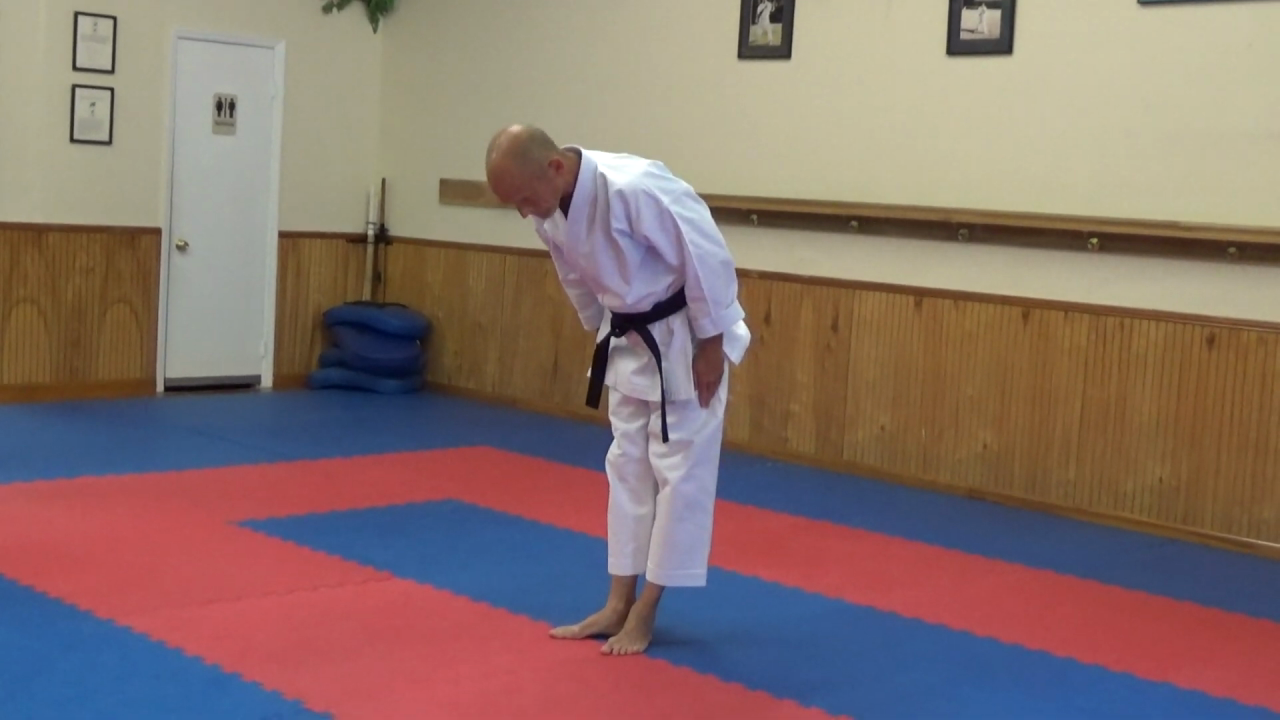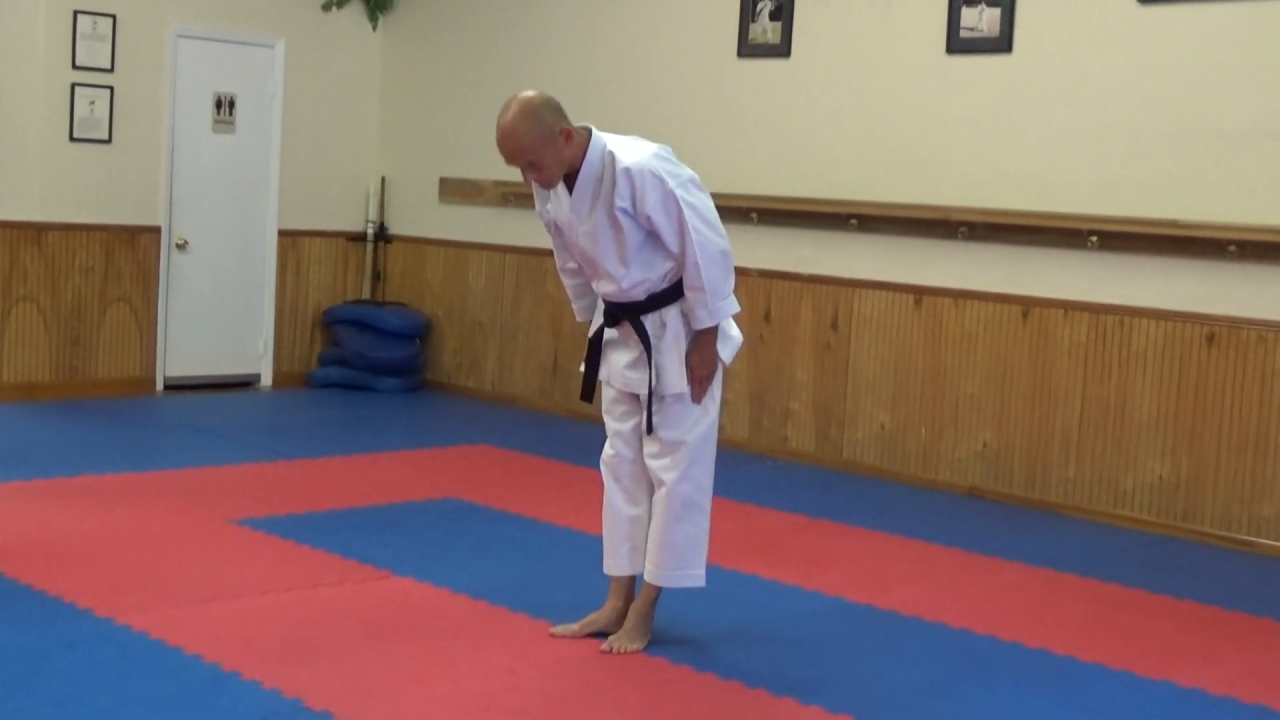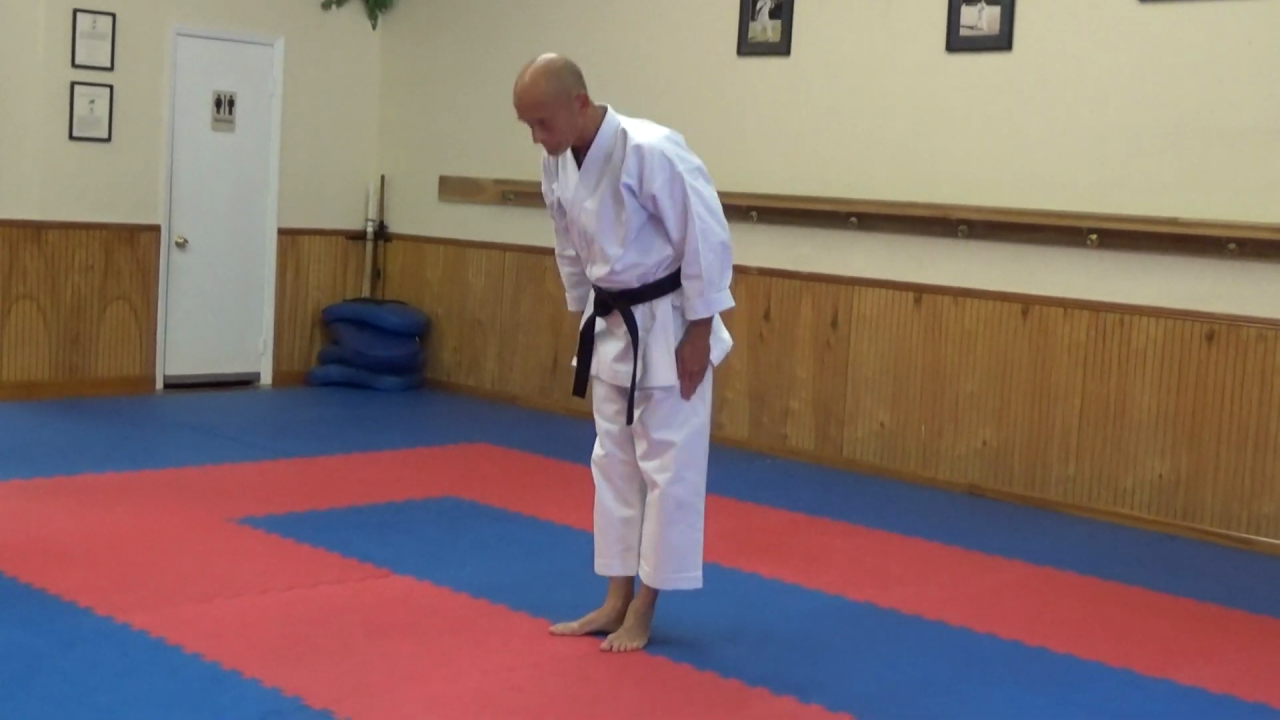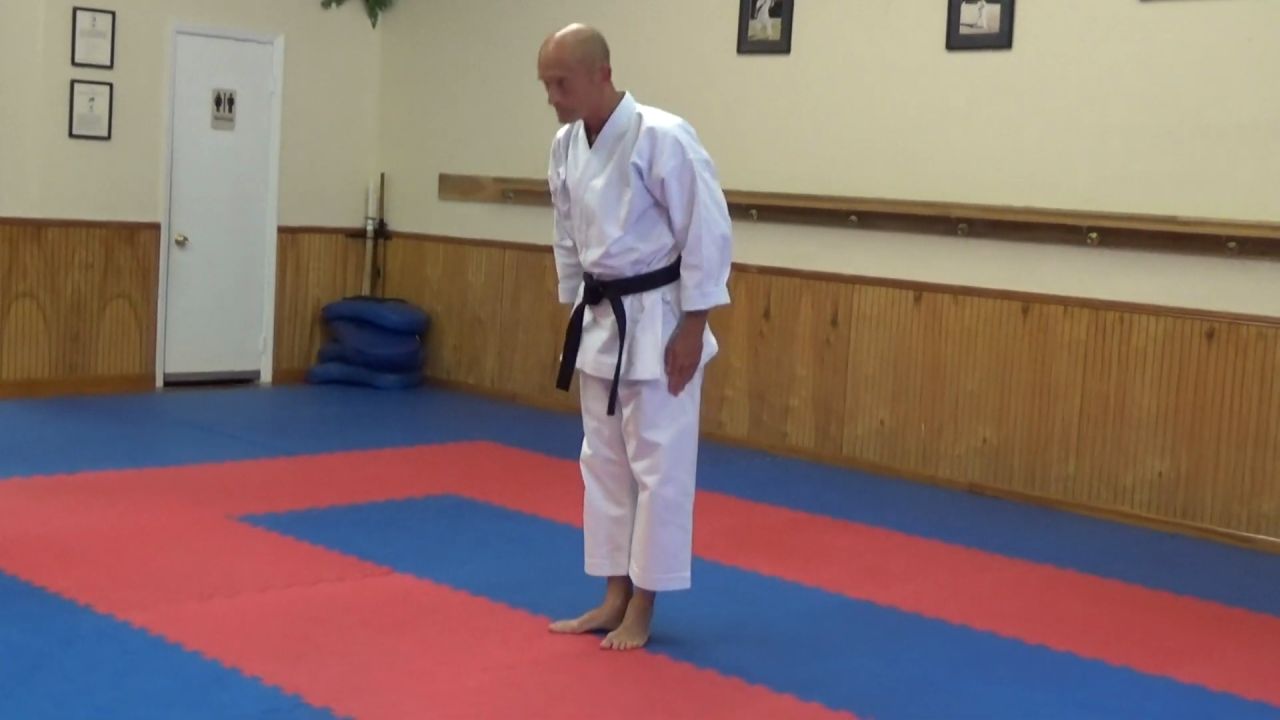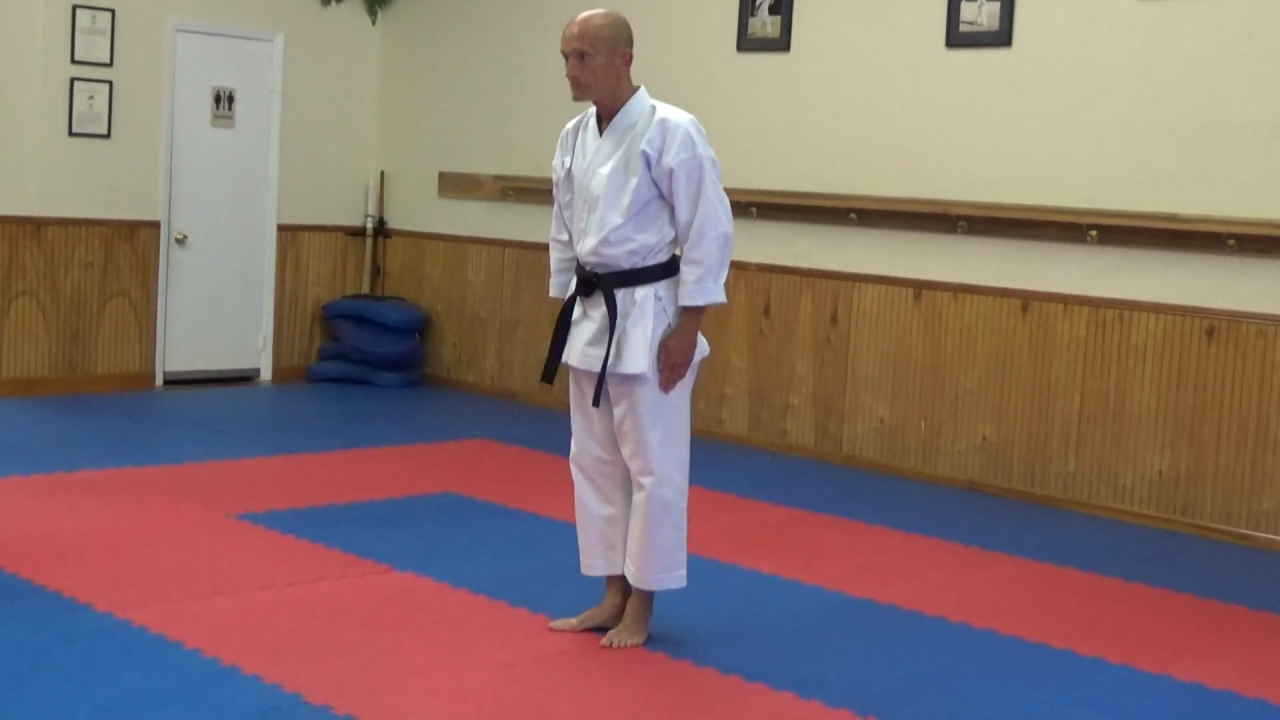
dt=0.2s
person 1, frame 1
left shoulder: (635, 188)
right shoulder: (548, 206)
left elbow: (707, 259)
left wrist: (709, 348)
right wrist: (607, 336)
left hip: (685, 334)
right hip: (630, 338)
left knee: (679, 468)
right knee: (627, 466)
left ankle: (644, 612)
right ankle: (618, 603)
person 1, frame 2
left shoulder: (643, 169)
right shoulder: (551, 187)
left elbow: (707, 250)
left wrist: (704, 341)
right wrist: (598, 330)
left hip: (678, 330)
right hip: (622, 333)
left knee: (675, 468)
right knee: (622, 464)
left ankle: (643, 610)
right ankle: (617, 602)
person 1, frame 3
left shoulder: (652, 151)
right shoulder: (557, 164)
left elbow: (706, 241)
left wrist: (698, 335)
right wrist: (590, 319)
left hip: (667, 325)
right hip: (612, 325)
left knee: (667, 467)
right knee: (614, 463)
left ankle: (642, 610)
right ankle: (616, 599)
person 1, frame 4
left shoulder: (663, 137)
right shoulder: (565, 146)
left elbow: (707, 234)
left wrist: (692, 330)
right wrist: (579, 313)
left hip: (657, 319)
right hip: (600, 320)
left knee: (658, 465)
right knee: (603, 462)
left ankle: (641, 608)
right ankle: (613, 598)
person 1, frame 5
left shoulder: (671, 131)
right shoulder: (573, 137)
left elbow: (709, 232)
left wrist: (685, 328)
right wrist: (570, 310)
left hip: (648, 316)
right hip: (590, 314)
left knee: (652, 465)
right knee: (595, 461)
left ankle: (640, 606)
right ankle: (612, 596)
